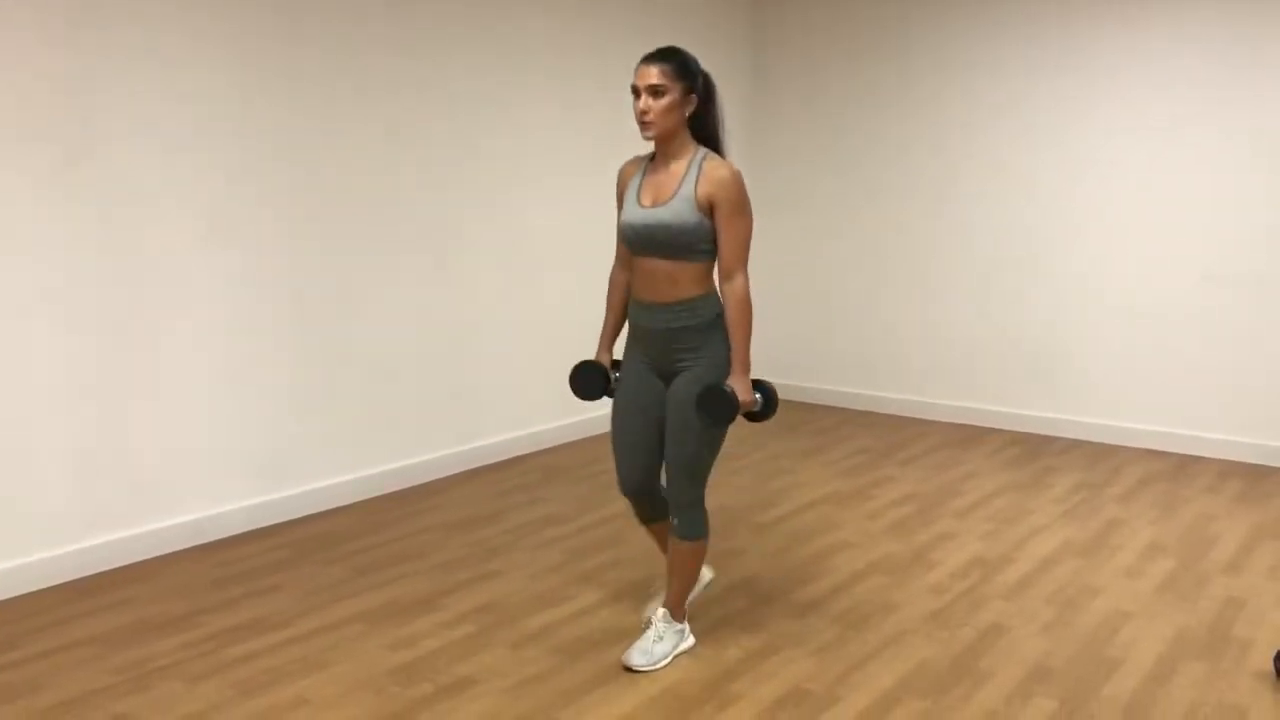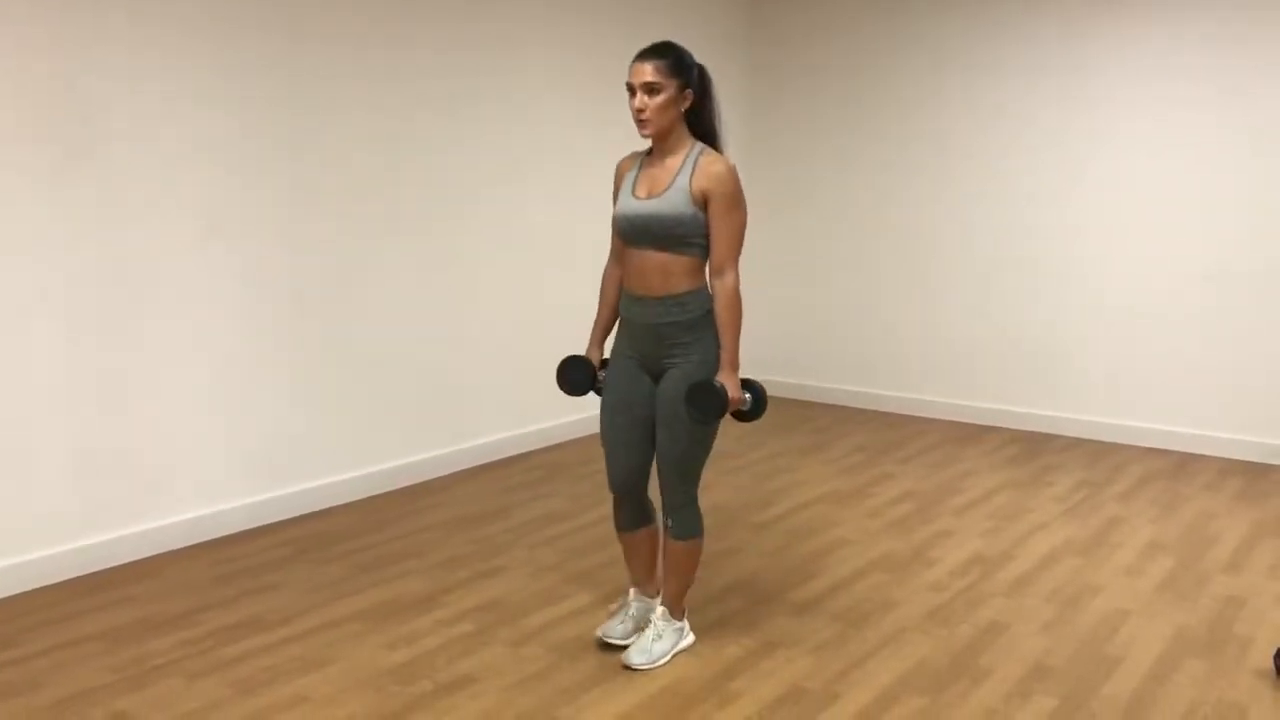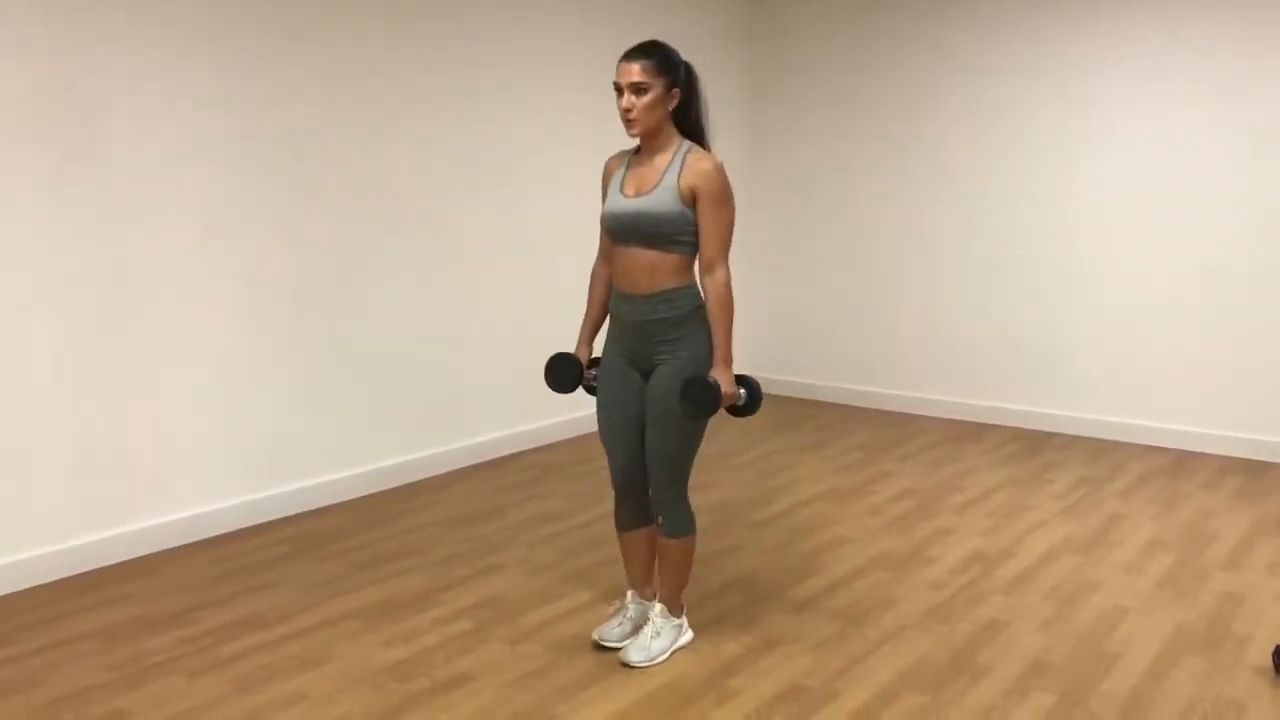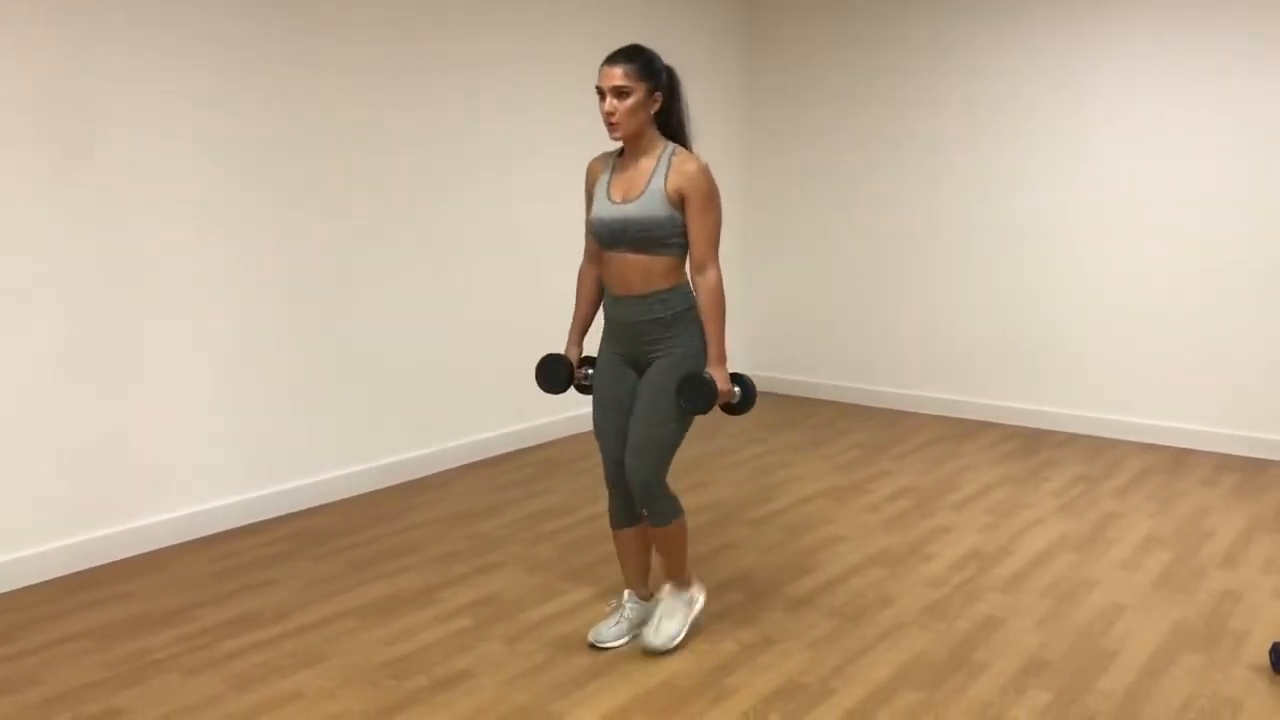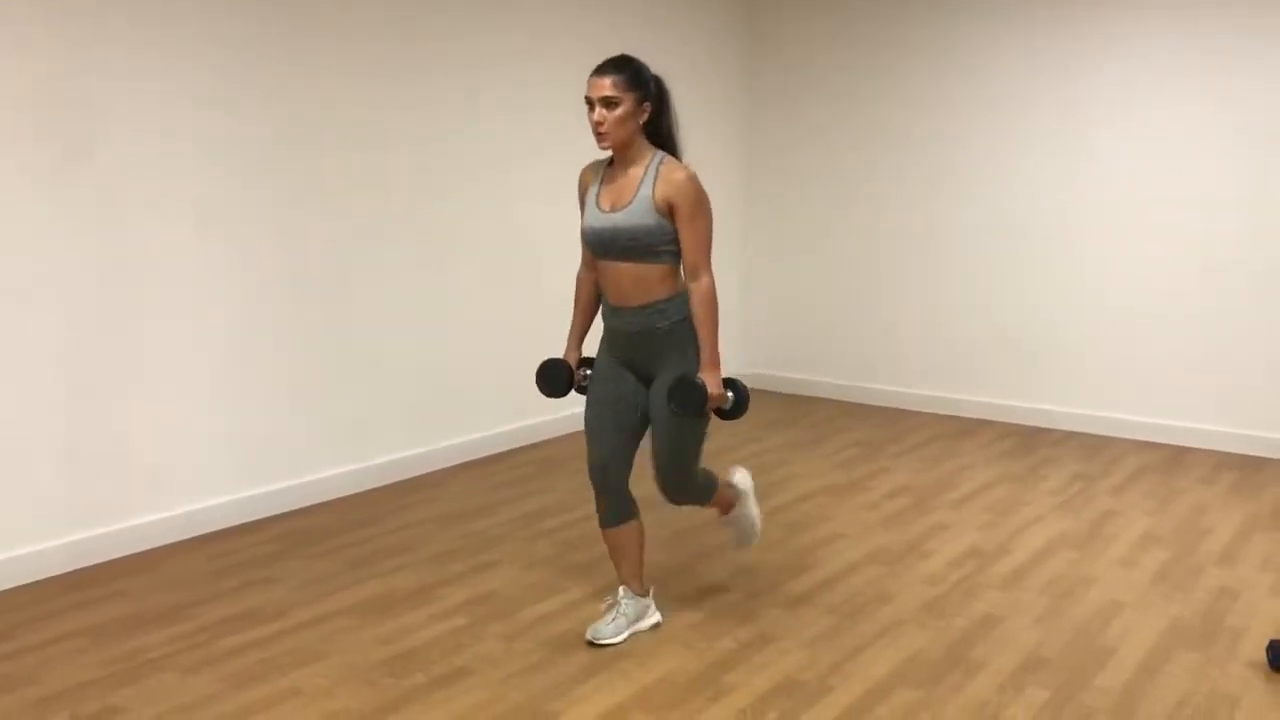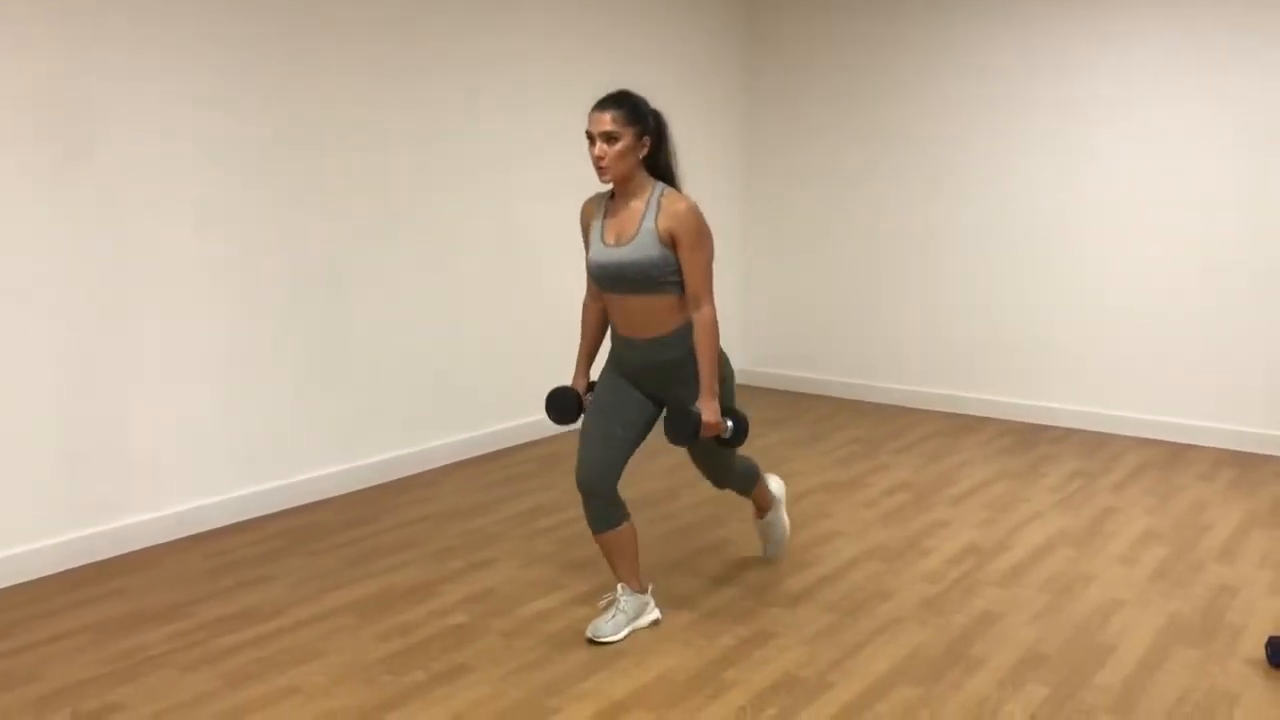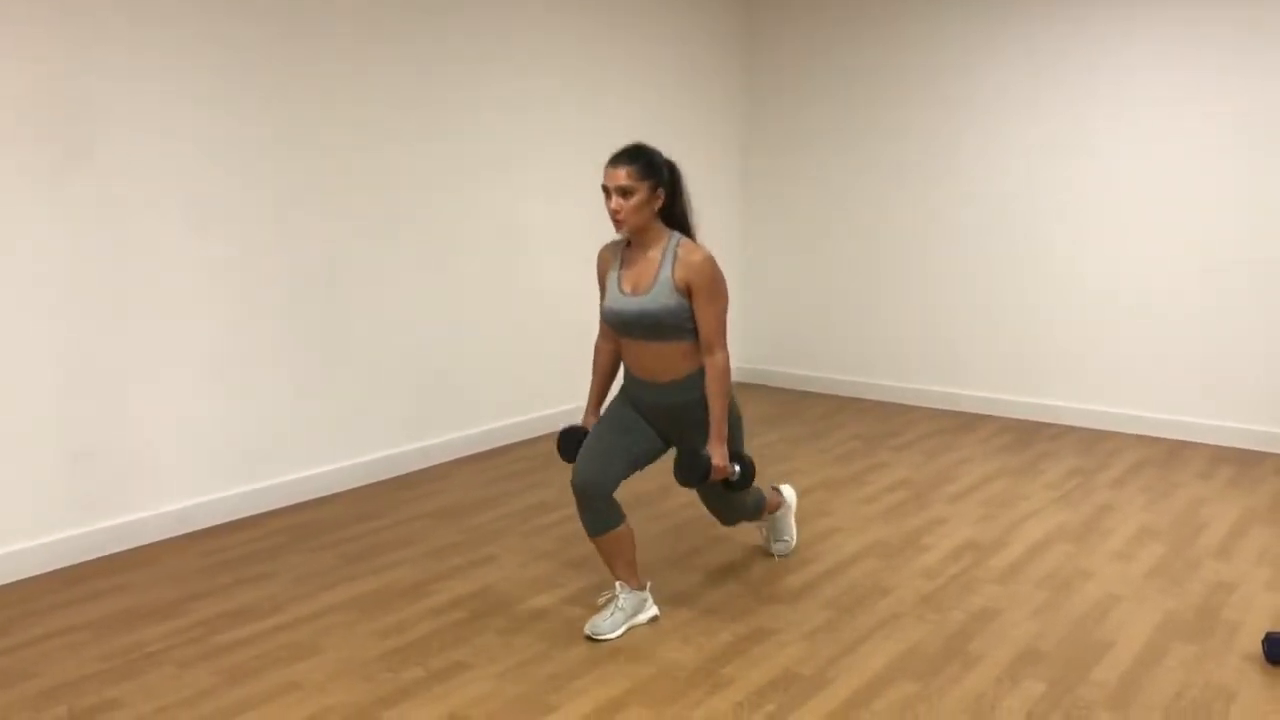
dt=0.2s
person 1, frame 1
left shoulder: (719, 177)
right shoulder: (629, 175)
left elbow: (734, 280)
left wrist: (739, 370)
right wrist: (606, 345)
left hip: (700, 345)
right hip: (643, 346)
left knee: (683, 490)
right knee: (633, 480)
left ankle: (674, 622)
right ankle: (689, 570)
person 1, frame 2
left shoulder: (714, 172)
right shoulder: (627, 169)
left elbow: (725, 276)
left wrist: (728, 367)
right wrist: (596, 341)
left hip: (689, 340)
right hip: (633, 342)
left knee: (678, 491)
right knee: (623, 482)
left ankle: (673, 620)
right ankle: (642, 598)
person 1, frame 3
left shoulder: (702, 170)
right shoulder: (615, 168)
left elbow: (715, 272)
left wrist: (723, 362)
right wrist: (585, 338)
left hip: (680, 338)
right hip: (624, 340)
left knee: (665, 486)
right knee: (626, 483)
left ankle: (673, 618)
right ankle: (639, 603)
person 1, frame 4
left shoulder: (687, 173)
right shoulder: (598, 172)
left elbow: (706, 272)
left wrist: (717, 360)
right wrist: (574, 340)
left hip: (674, 336)
right hip: (619, 340)
left knee: (644, 475)
right knee: (619, 479)
left ankle: (682, 590)
right ankle: (636, 601)
person 1, frame 5
left shoulder: (676, 181)
right shoulder: (590, 179)
left elbow: (700, 278)
left wrist: (709, 367)
right wrist: (573, 344)
left hip: (674, 340)
right hip: (618, 346)
left knee: (676, 481)
right knee: (605, 476)
left ankle: (733, 494)
right ankle: (635, 601)
person 1, frame 6
left shoulder: (678, 212)
right shoulder: (592, 212)
left elbow: (702, 307)
left wrist: (709, 394)
right wrist: (581, 369)
left hip: (684, 363)
right hip: (626, 368)
left knee: (717, 467)
right knee: (592, 477)
left ankle: (769, 499)
right ankle: (634, 598)
person 1, frame 7
left shoulder: (694, 262)
right shoulder: (609, 258)
left elbow: (715, 354)
right elbow: (608, 339)
left wrist: (718, 439)
right wrist: (592, 409)
left hip: (694, 404)
right hip: (637, 402)
left knee: (727, 504)
right knee: (588, 481)
left ankle: (776, 501)
right ankle: (633, 595)
